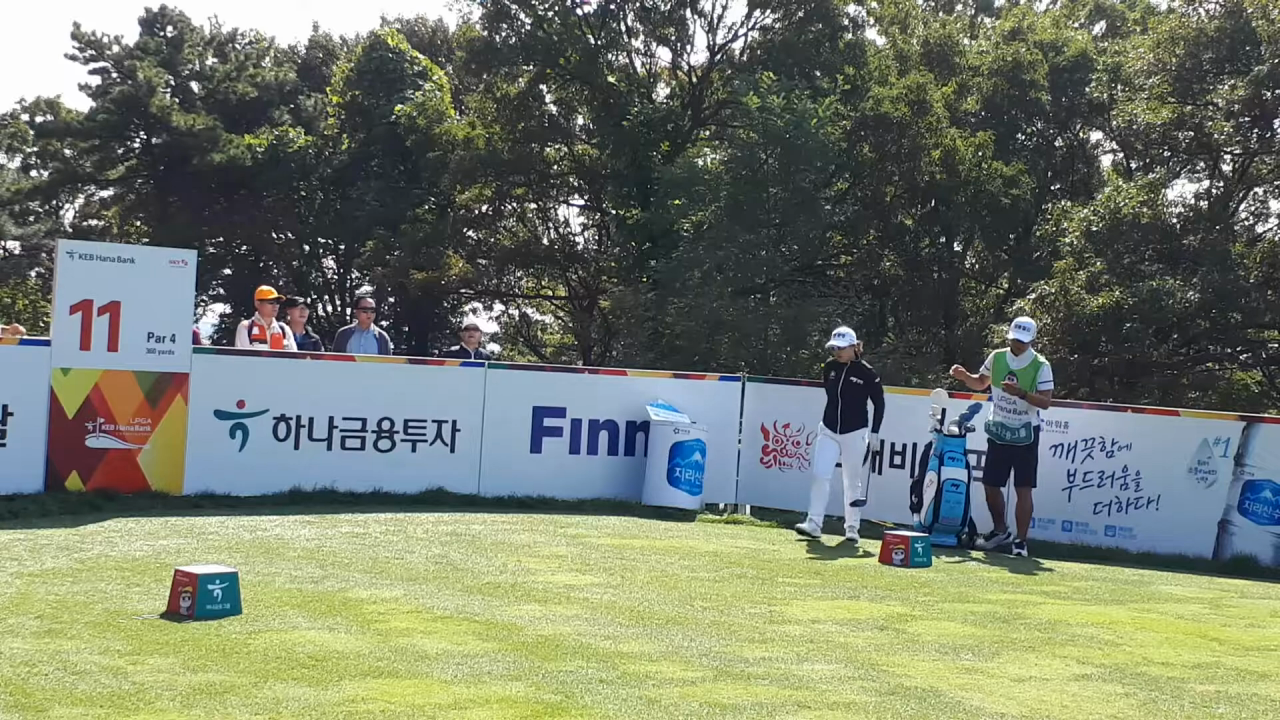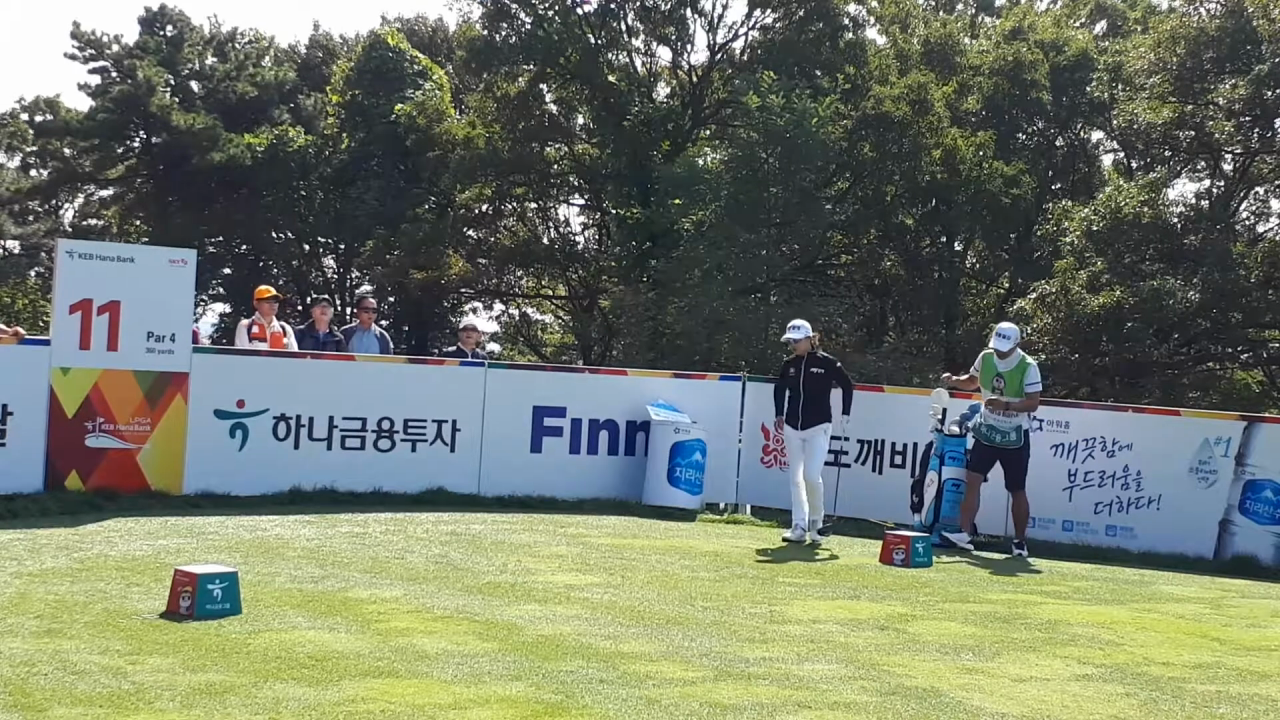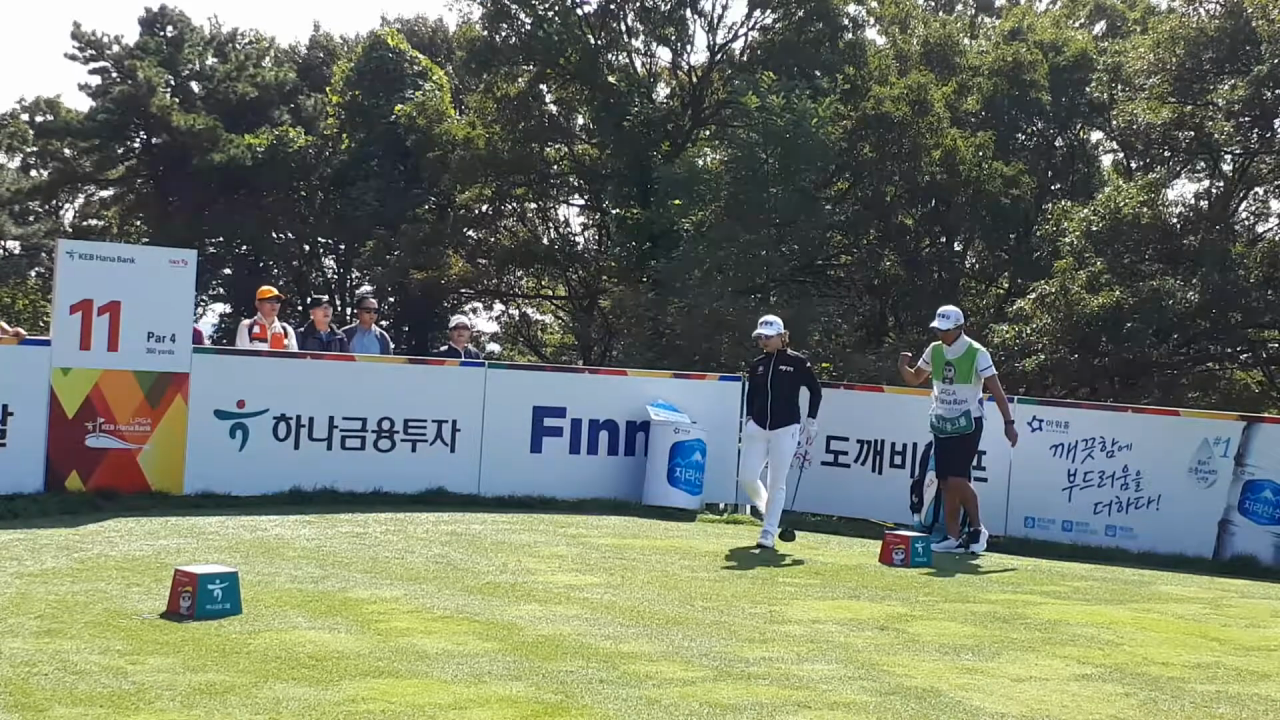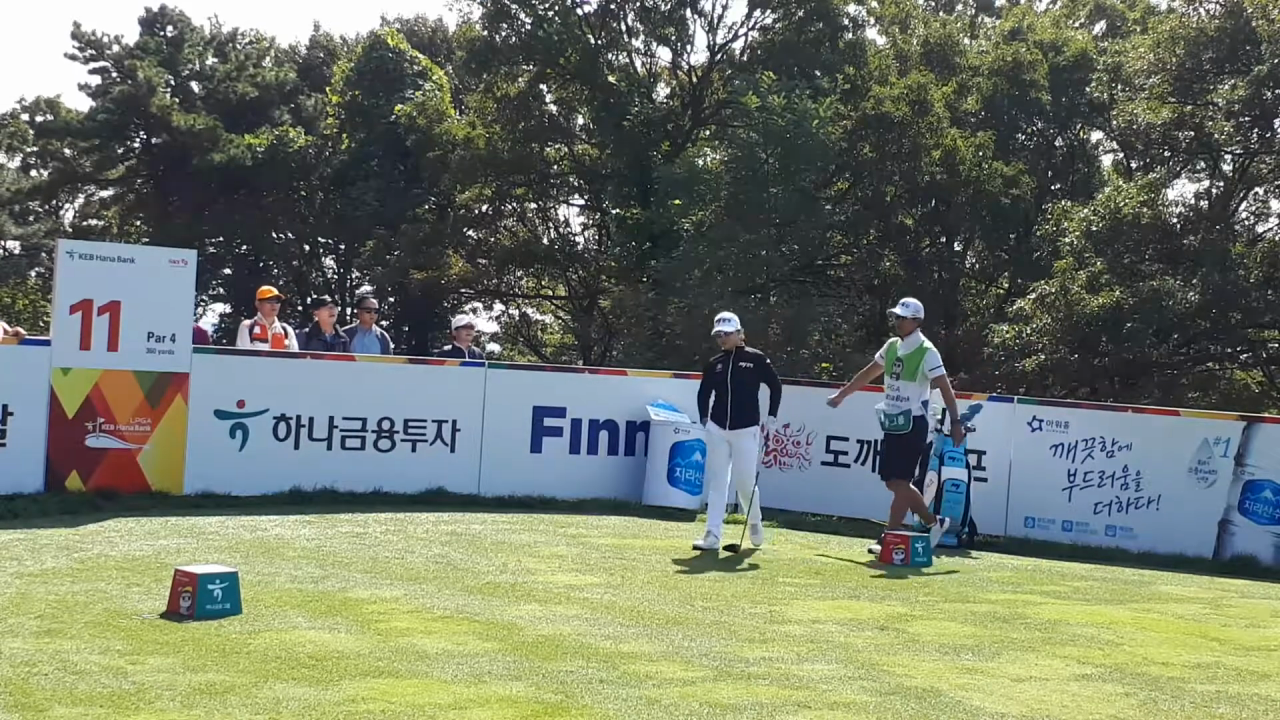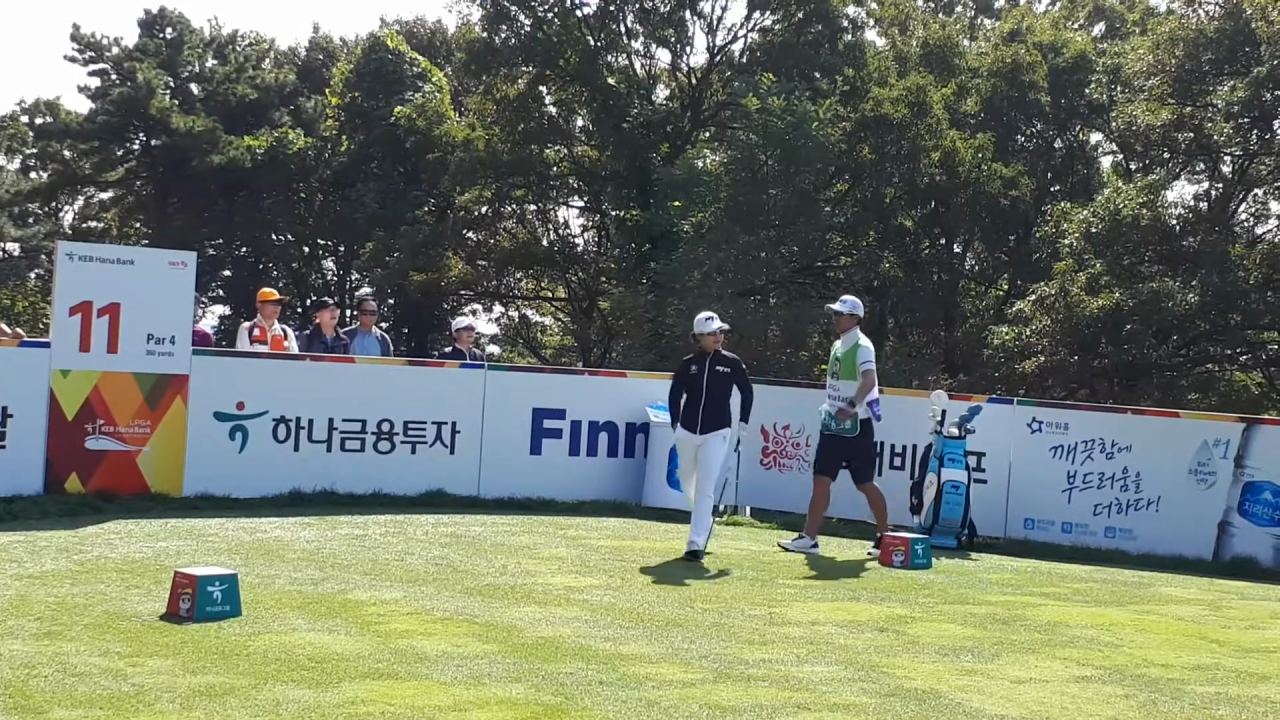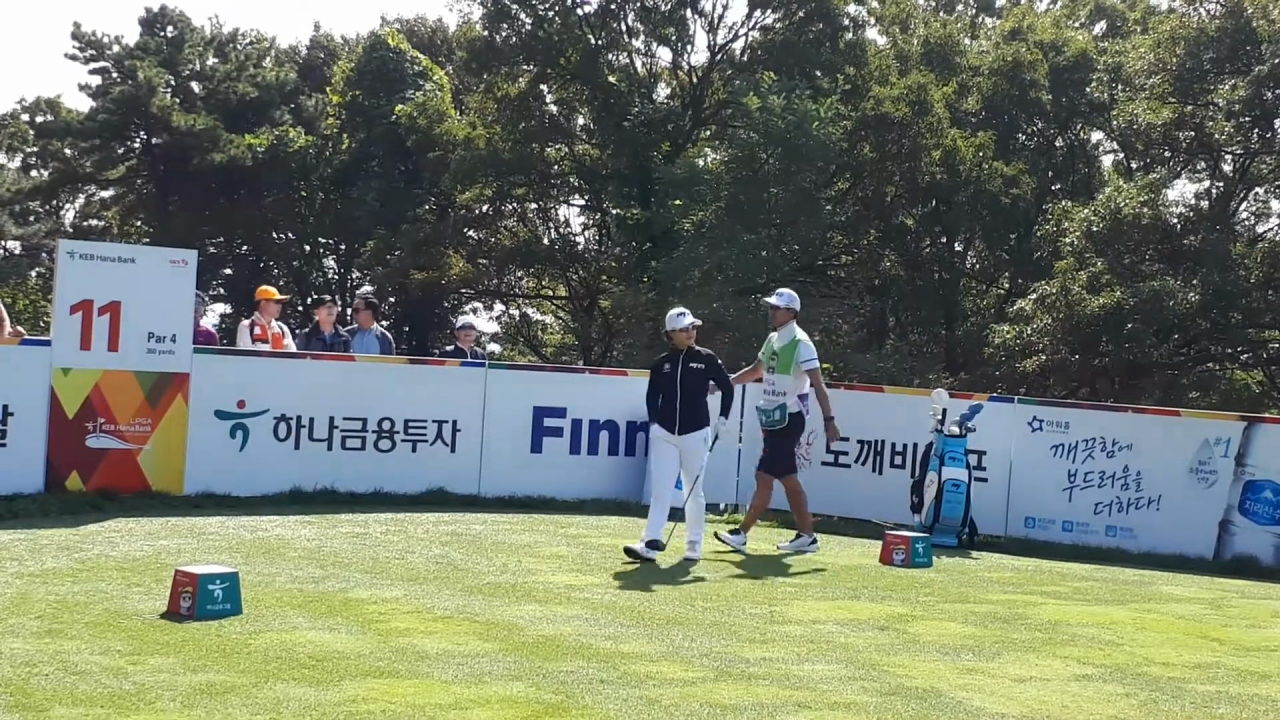
dt=0.5s
person 1, frame 1
left shoulder: (1040, 366)
right shoulder: (997, 357)
left elbow: (1045, 402)
right elbow: (981, 384)
left wrist: (1022, 393)
right wrist: (964, 376)
left hip: (1025, 434)
right hip: (998, 432)
left knee: (1023, 489)
right knee: (991, 486)
left ankle: (1020, 540)
right ankle: (1000, 530)
person 1, frame 2
left shoulder: (1027, 367)
right shoulder: (985, 358)
left elbow: (1033, 403)
right elbow: (972, 382)
left wrist: (1005, 405)
right wrist: (954, 380)
left hip: (1014, 436)
right hip: (986, 431)
left knee: (1017, 491)
right knee: (972, 479)
left ankle: (1020, 540)
right ankle: (964, 534)
person 1, frame 3
left shoulder: (976, 353)
right shoulder: (934, 350)
left elbow: (996, 390)
right elbow: (915, 379)
left wrist: (1009, 423)
right wrist: (903, 367)
left hip: (968, 426)
right hip: (943, 426)
left knee: (956, 481)
right knee: (947, 483)
left ankle: (977, 529)
right ankle: (954, 538)
person 1, frame 4
left shoulder: (926, 352)
right shoulder: (891, 345)
left elbow: (945, 387)
right elbow: (869, 372)
left wrist: (954, 422)
right wrist: (842, 395)
left hip: (911, 425)
right hip: (891, 423)
left knee: (899, 482)
right knee: (896, 482)
right ankle: (932, 522)
person 1, frame 5
left shoulder: (862, 347)
right shoulder: (838, 346)
left elbow: (869, 381)
left wrist: (851, 406)
left hip: (857, 427)
right hip: (833, 425)
left knee: (865, 484)
right knee: (821, 480)
left ankle: (884, 536)
right ankle: (809, 538)
person 1, frame 6
left shoulder: (800, 343)
right shoulder: (772, 340)
left elbow: (818, 383)
right elbow: (755, 370)
left wrist: (828, 419)
left hip: (788, 419)
right hip: (773, 419)
left knee: (764, 476)
right knee: (787, 478)
left ankle: (740, 534)
right ankle: (806, 536)
person 2, frame 1
left shoulder: (867, 373)
right shoulder: (830, 367)
left elbow: (879, 403)
left wrist: (874, 433)
left hip: (854, 433)
right hip: (828, 430)
left knee: (852, 482)
right knee: (819, 474)
left ankle: (852, 527)
right ankle: (813, 523)
person 2, frame 2
left shoulder: (827, 363)
right shoulder: (788, 365)
left elbow: (847, 386)
right elbow: (780, 389)
left wrist: (845, 415)
right wrist: (779, 415)
left hip: (818, 427)
right hip: (792, 428)
left knee: (811, 476)
right knee: (796, 478)
left ankle: (816, 522)
right ankle: (800, 527)
person 2, frame 3
left shoulder: (797, 362)
right shoulder: (758, 364)
left elbow: (815, 390)
left wrist: (811, 419)
right wrist: (749, 417)
left hip: (786, 429)
right hip: (758, 428)
left knee: (776, 482)
right knee: (747, 477)
left ankle: (769, 532)
right ankle: (768, 508)
person 2, frame 4
left shoulder: (756, 359)
right shoulder: (715, 363)
left elbow: (775, 386)
right elbow: (704, 393)
left wrist: (771, 417)
right wrist: (704, 419)
left hip: (747, 430)
right hip: (717, 430)
left knee: (744, 482)
right knee: (717, 482)
left ankle: (755, 525)
right ankle: (713, 535)
person 2, frame 5
left shoulder: (732, 363)
right shoulder: (688, 364)
left elbow: (747, 392)
right elbow: (675, 395)
left wrist: (743, 423)
right wrist: (675, 424)
left hip: (717, 434)
right hip: (688, 432)
left knee: (705, 489)
right knee: (688, 486)
left ankle: (696, 543)
right ankle: (702, 532)
person 2, frame 6
left shoulder: (707, 359)
right shoulder: (661, 363)
left elbow: (727, 388)
right elbow: (652, 395)
left wrist: (722, 418)
right wrist: (653, 422)
left hip: (695, 433)
right hip: (663, 433)
left knee: (693, 489)
right knee: (660, 490)
left ankle: (694, 544)
right ankle: (650, 543)
